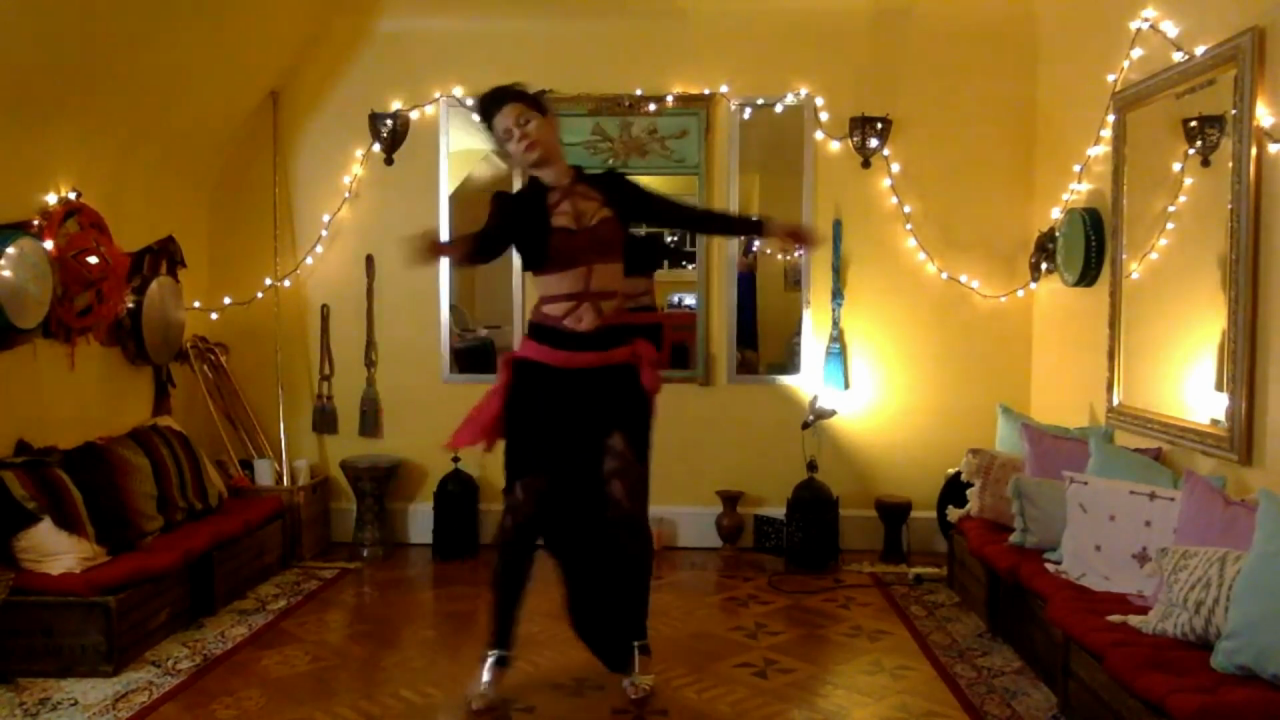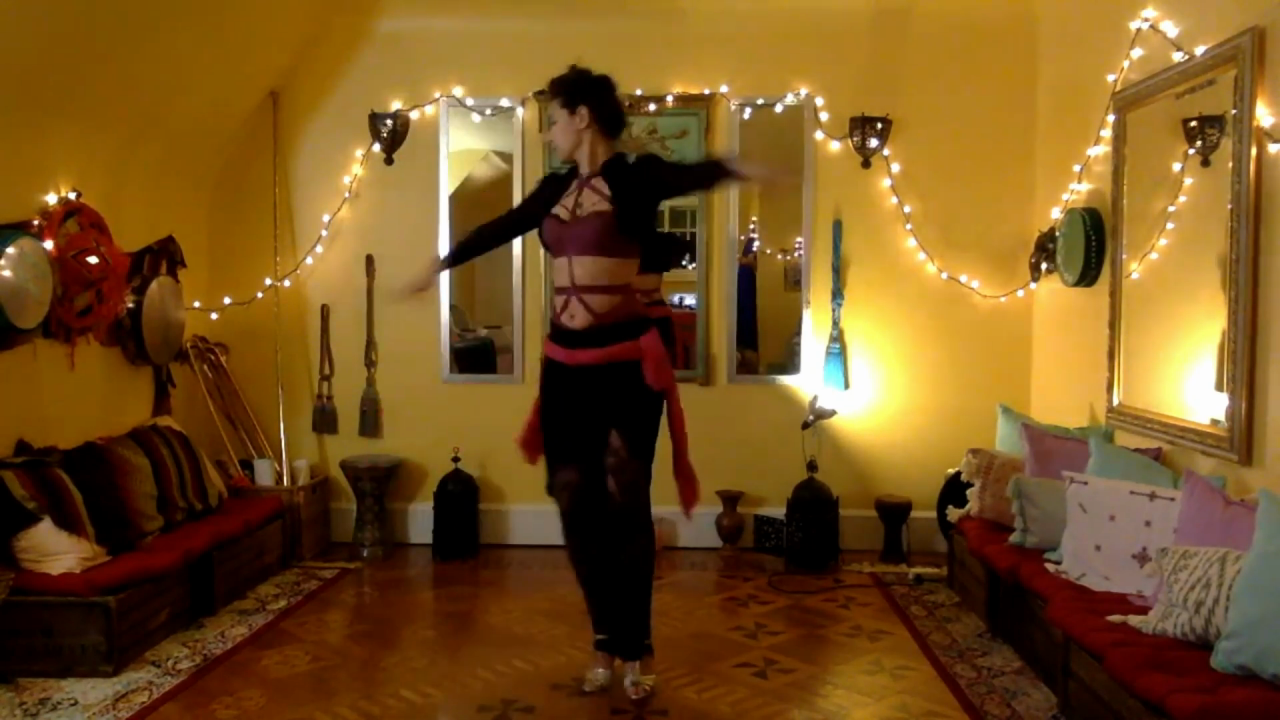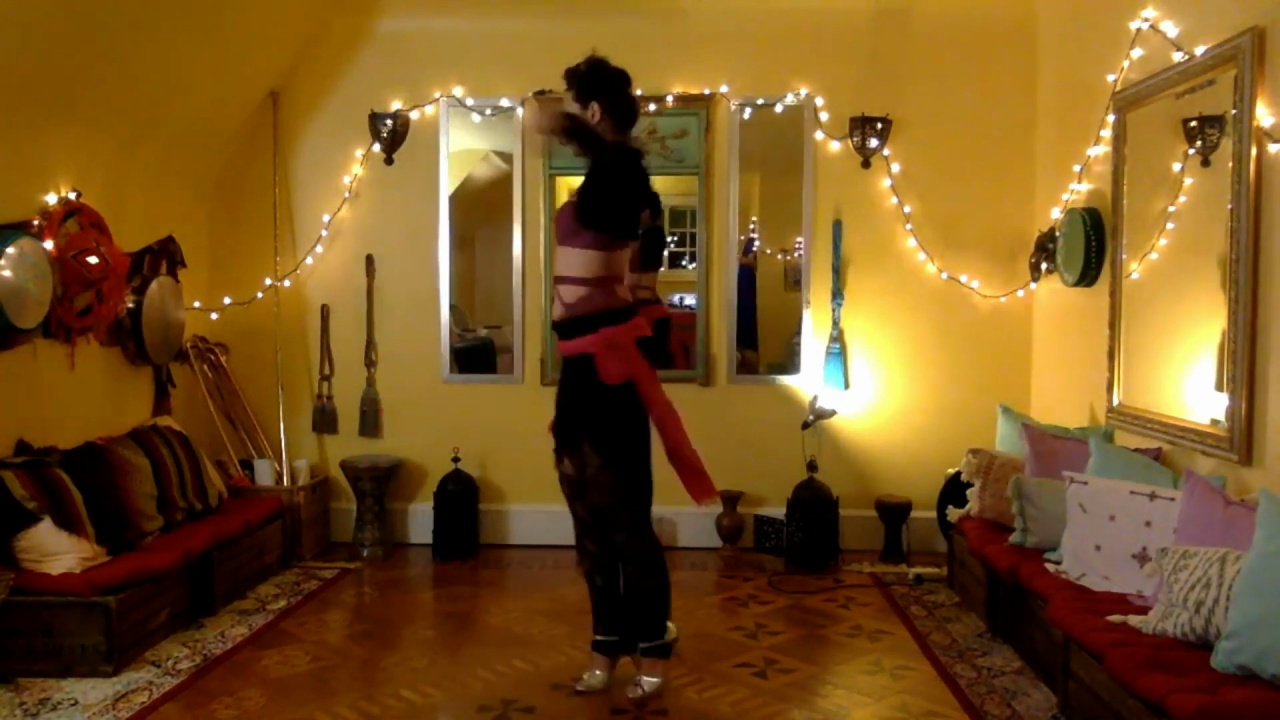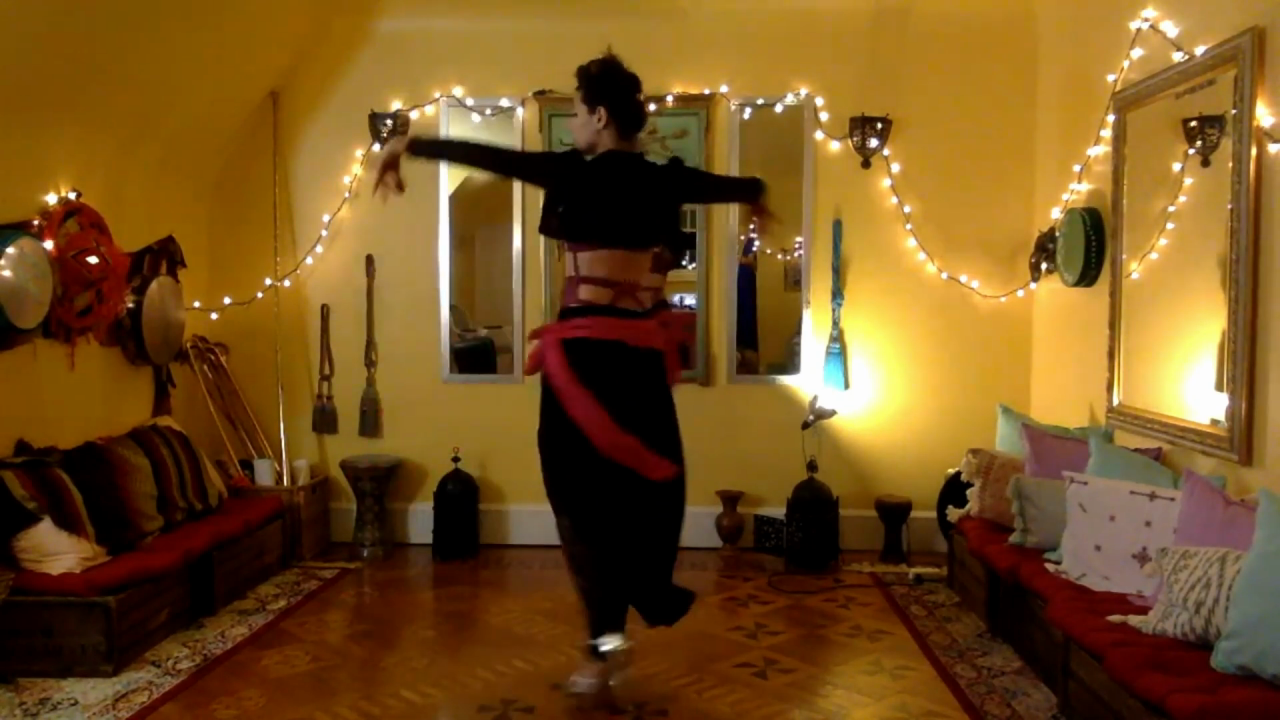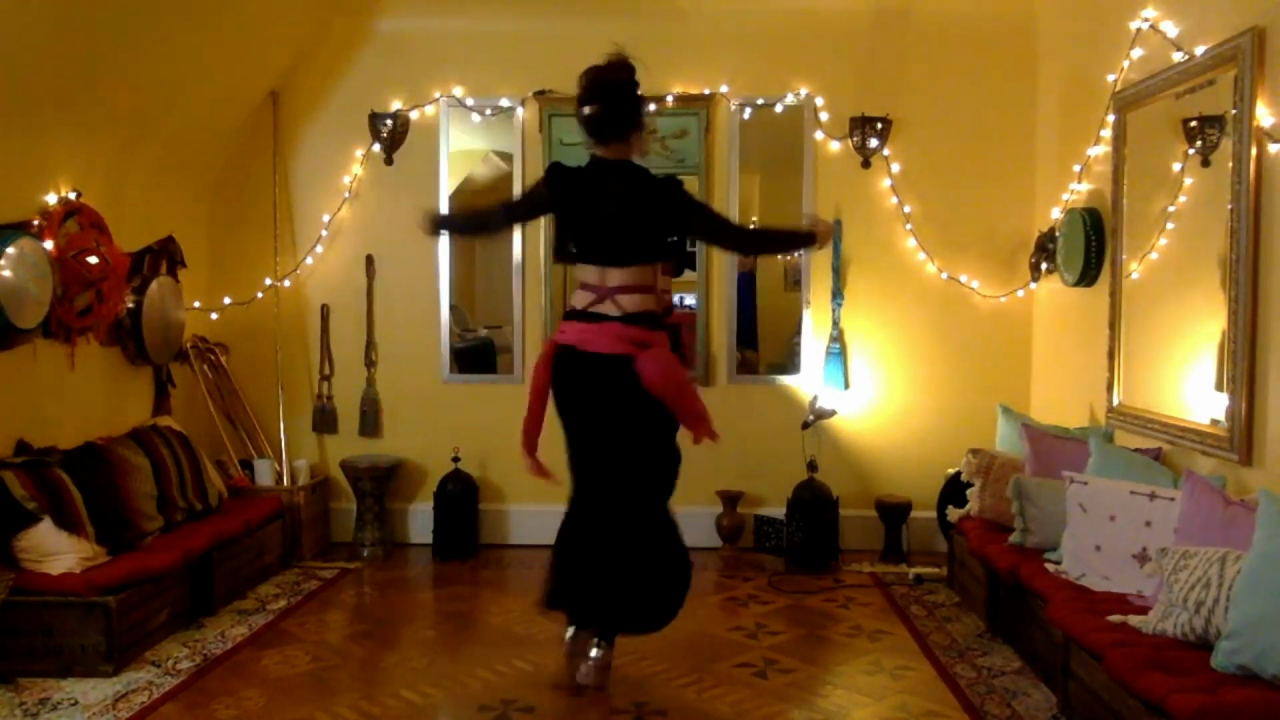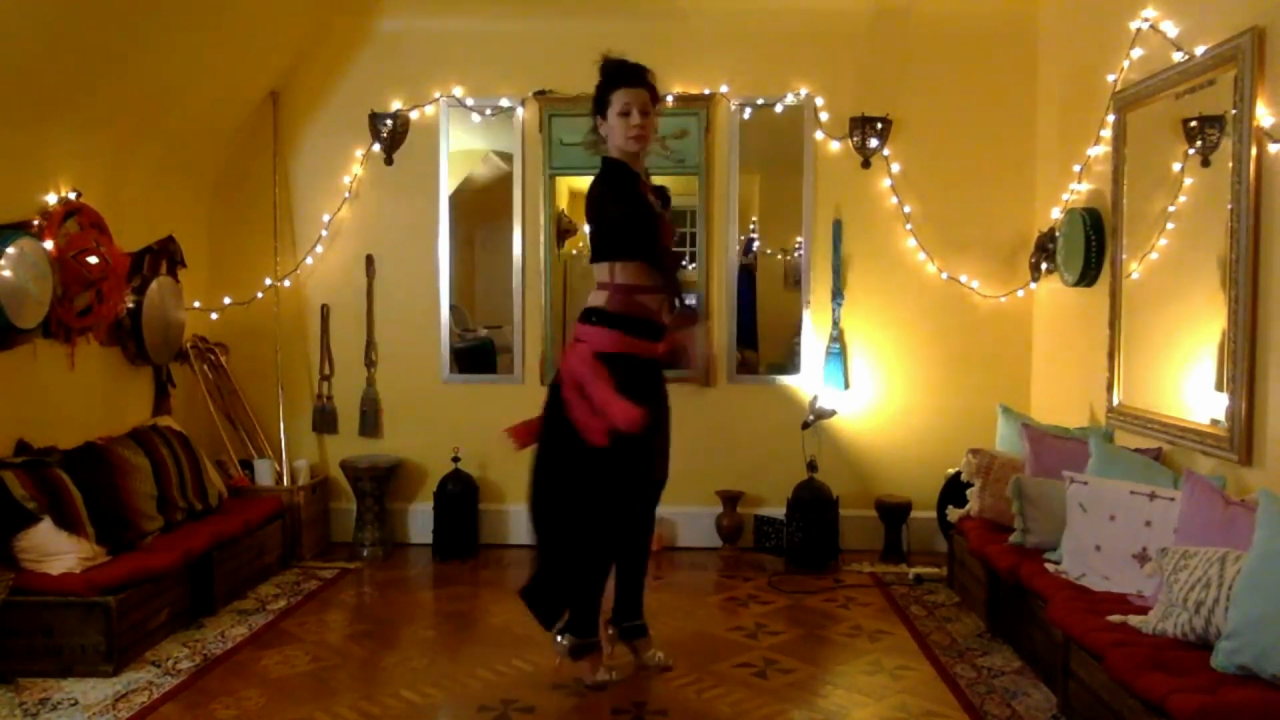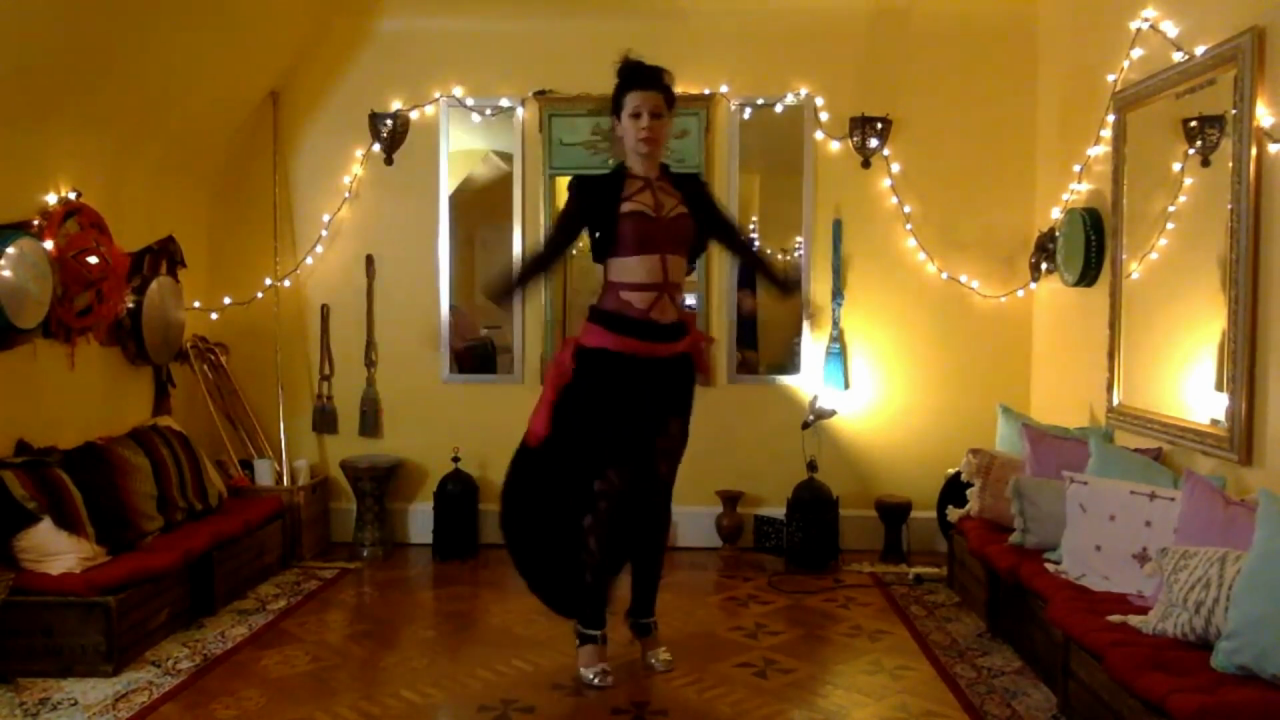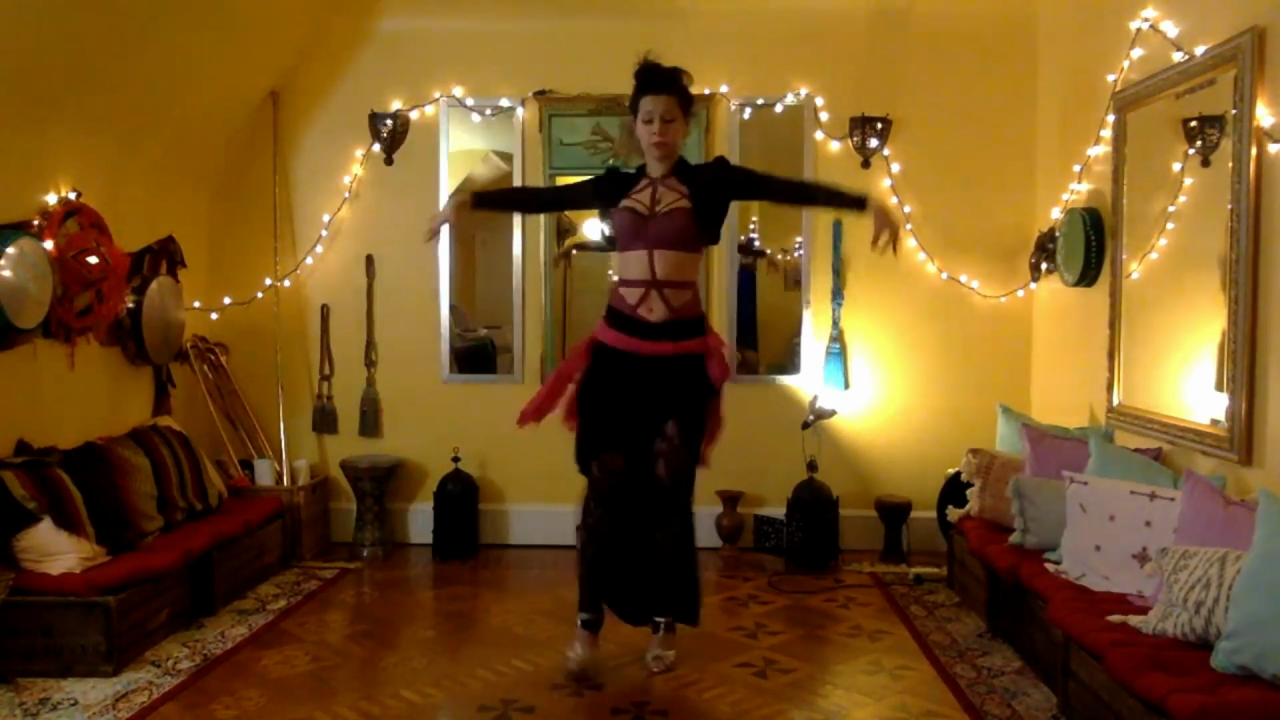
dt=0.2s
person 1, frame 1
left shoulder: (609, 189)
right shoulder: (518, 205)
left elbow: (690, 215)
right elbow: (487, 246)
left wrist: (764, 228)
right wrist: (448, 253)
left hip: (616, 366)
right hip: (545, 366)
left knee: (623, 510)
right knee: (524, 510)
left ankle: (634, 648)
right ankle: (497, 651)
person 1, frame 2
left shoulder: (638, 175)
right shoulder: (555, 189)
left elbow: (694, 176)
right elbow: (501, 227)
left wrist: (732, 168)
right wrist: (440, 263)
left hip: (624, 361)
right hip: (565, 359)
left knee: (622, 505)
right knee: (574, 505)
left ankle: (635, 647)
right ankle: (608, 636)
person 1, frame 3
left shoulder: (614, 170)
right shoulder: (617, 174)
left elbow: (592, 139)
left wrist: (557, 119)
left hip: (604, 350)
right hip: (584, 352)
left knee: (616, 499)
right knee: (587, 502)
left ankle: (650, 638)
right ankle: (609, 639)
person 1, frame 4
left shoulder: (574, 173)
right shoulder: (664, 179)
left elbow: (489, 159)
right elbow: (743, 188)
left wrist: (407, 145)
right wrist: (758, 196)
left hip: (580, 346)
right hip: (642, 344)
left knee: (572, 493)
right knee: (634, 488)
left ankle: (608, 635)
right ankle: (609, 629)
person 1, frame 5
left shoulder: (563, 185)
right shoulder: (654, 191)
left elbow: (486, 220)
right elbow: (738, 239)
left wrist: (439, 221)
right wrist: (808, 236)
left hip: (578, 347)
right hip: (631, 355)
left knee: (599, 491)
right knee: (634, 499)
left ankle: (582, 624)
right ankle: (596, 641)
person 1, frame 6
left shoulder: (646, 191)
right shoulder: (612, 186)
right elbow: (651, 260)
left wrist: (673, 318)
right wrist: (682, 313)
left hip: (646, 354)
right hip: (610, 351)
left knee: (642, 496)
right knee: (607, 497)
left ankle: (630, 624)
right ankle: (578, 635)
person 1, frame 7
left shoulder: (690, 191)
right shoulder: (595, 191)
left elbow: (737, 240)
right elbow: (552, 251)
left wrist: (789, 293)
right wrist: (493, 300)
left hip: (671, 355)
right hip: (609, 351)
left knee: (655, 495)
right knee: (605, 493)
left ankle: (645, 623)
right ankle: (590, 634)
person 1, frame 8
left shoulder: (708, 181)
right shoulder: (614, 185)
left elbow: (788, 189)
right elbow: (541, 197)
left wrist: (865, 199)
right wrist: (467, 199)
left hip: (681, 352)
right hip: (616, 349)
left knee: (668, 488)
right knee: (605, 485)
left ankle: (666, 619)
right ankle: (589, 619)
